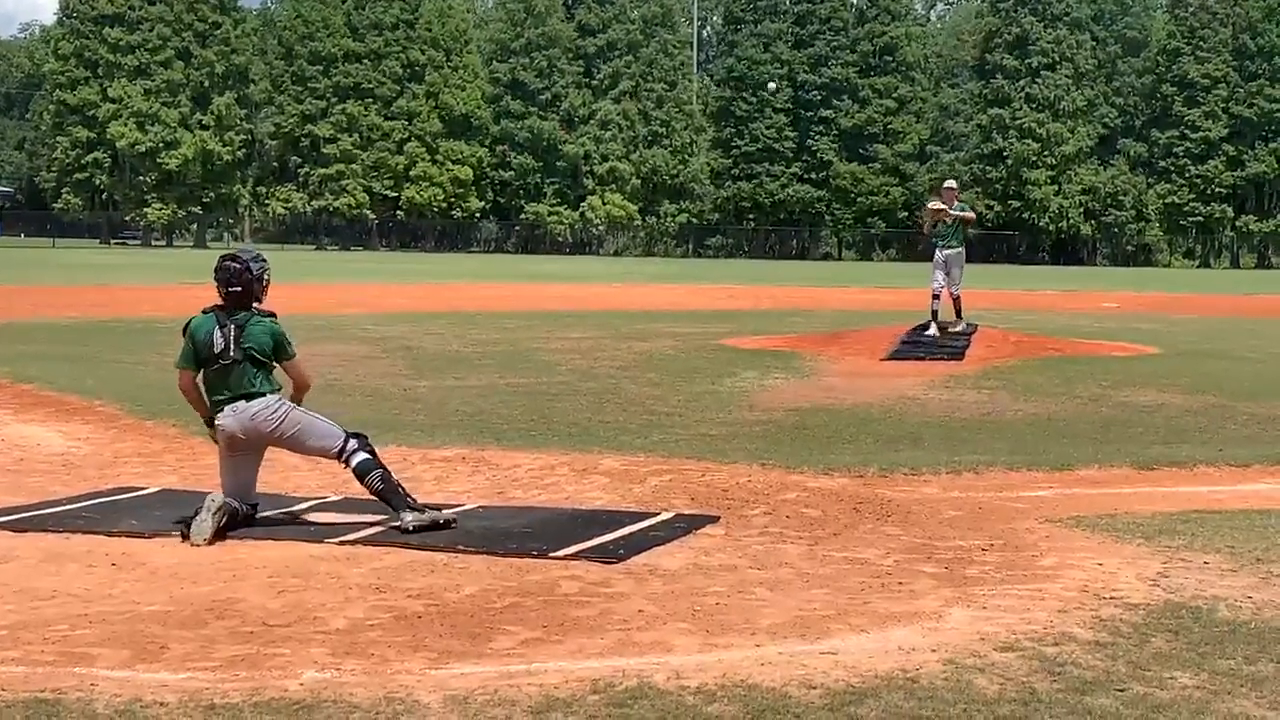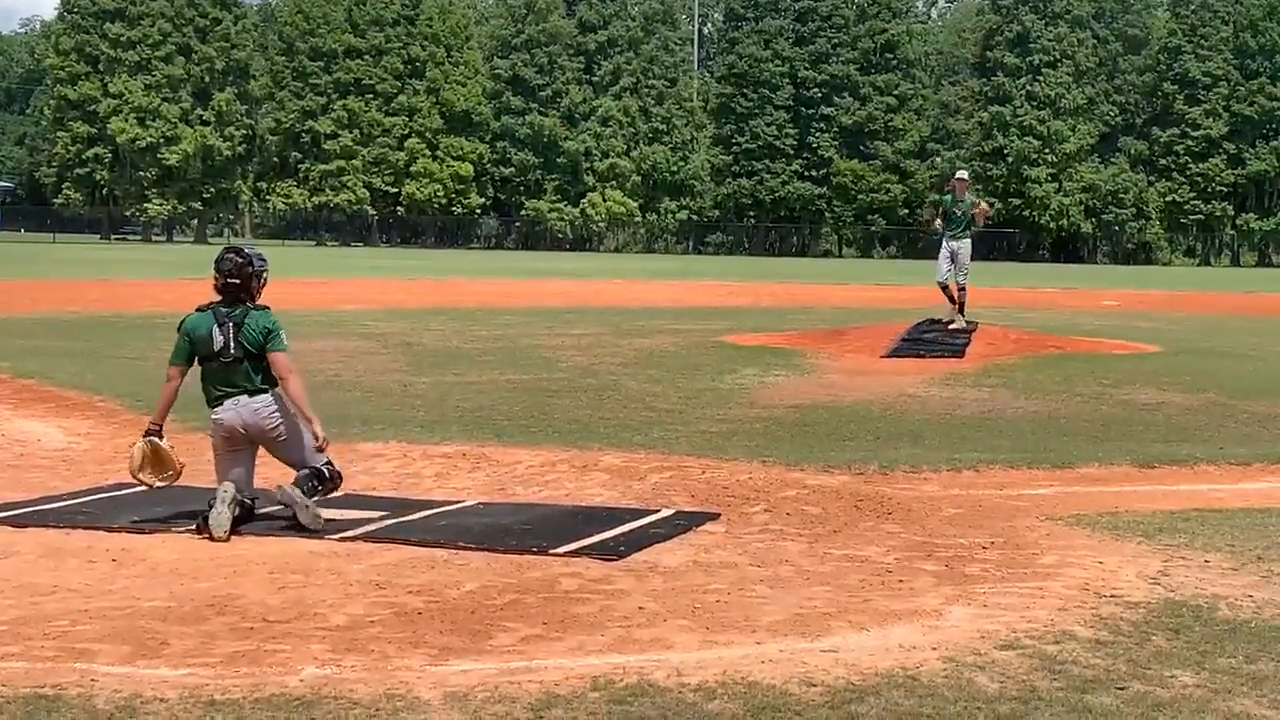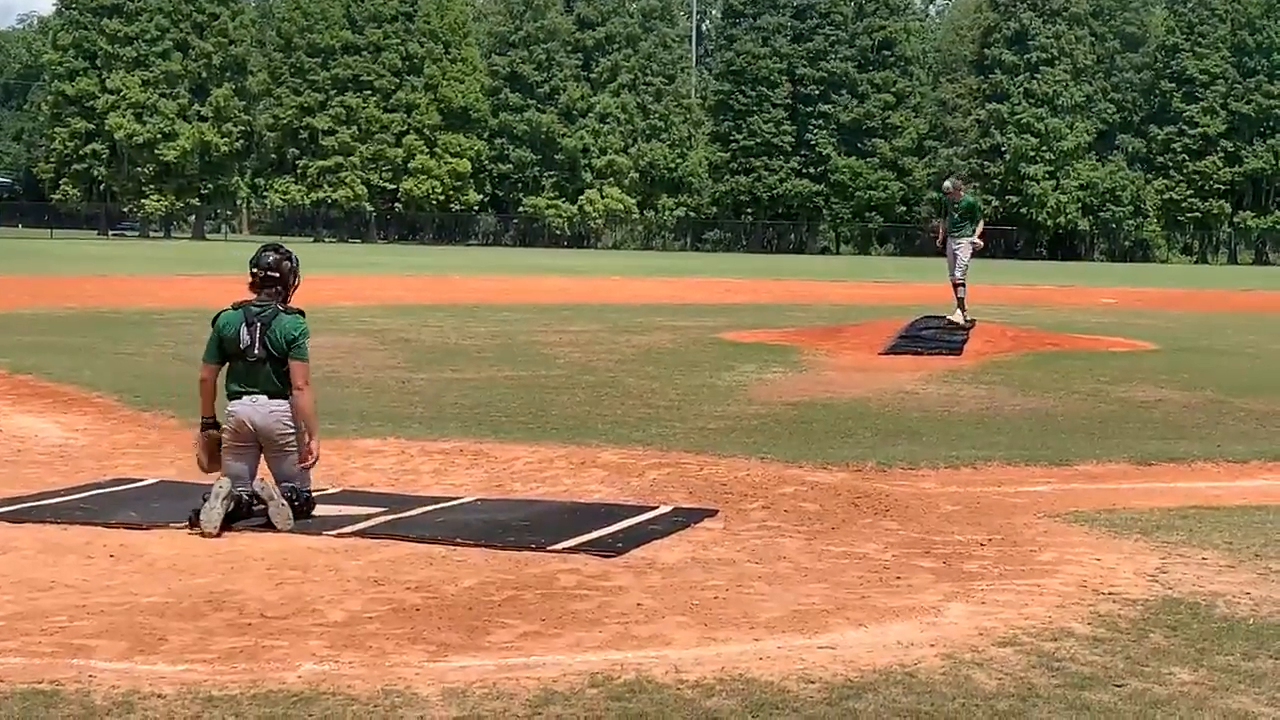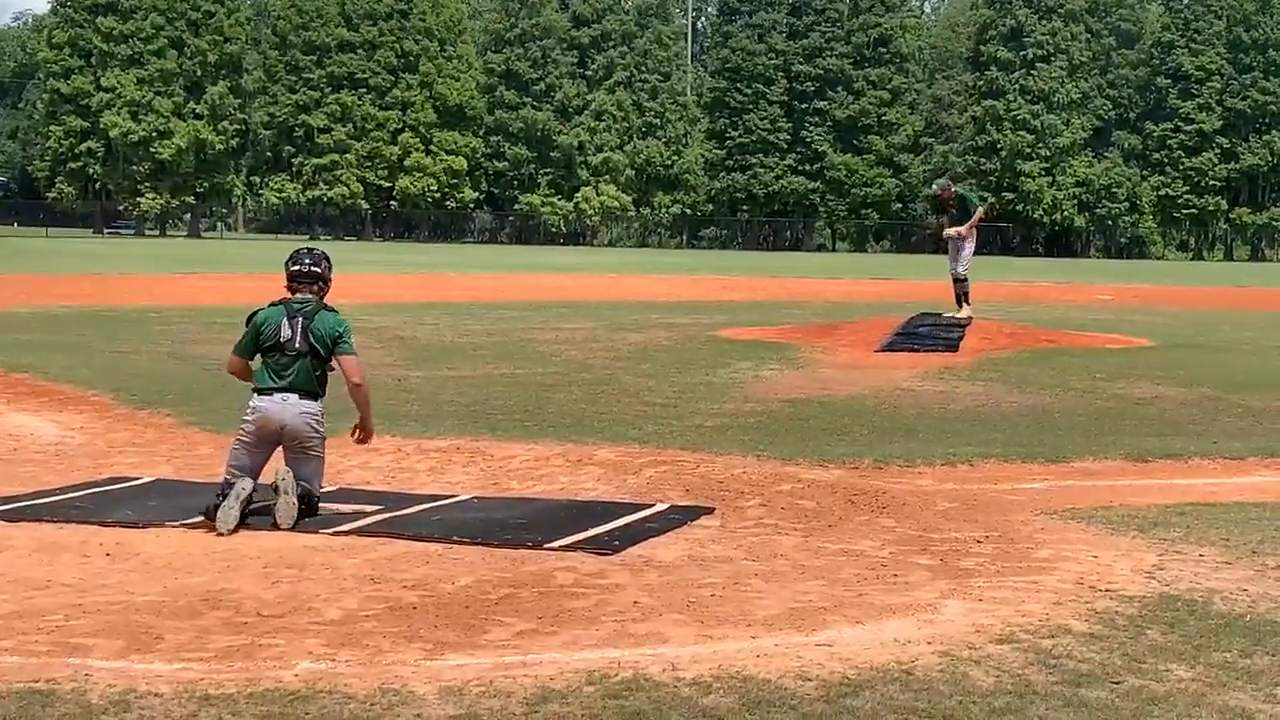
dt=0.4s
person 1, frame 1
left shoulder: (197, 326)
right shoulder: (267, 327)
left elbow: (186, 385)
right elbow: (302, 381)
left wrist: (209, 419)
right wrist: (295, 402)
left hip: (228, 422)
right hip: (269, 410)
left knee: (241, 508)
right knee: (353, 446)
left ankle: (219, 509)
right ankle: (408, 511)
person 1, frame 2
left shoulder: (194, 323)
right shoulder: (264, 320)
left elbow: (174, 379)
right elbow: (286, 376)
left wrist: (155, 426)
right wrist: (313, 421)
left hip: (225, 417)
right hip: (266, 407)
left knee: (242, 502)
right knee: (325, 475)
left ankle: (230, 503)
right ankle: (298, 492)
person 1, frame 3
left shoulder: (227, 319)
right shoulder: (294, 324)
left elbow: (207, 377)
right elbow: (300, 386)
left wrist: (208, 421)
right wrist: (312, 436)
left hip: (238, 411)
right hip: (279, 412)
left knee: (240, 497)
right knee: (300, 499)
left ankle: (224, 498)
right ankle: (279, 494)
person 1, frame 4
left shoulder: (265, 316)
right shoulder: (334, 323)
left elbow: (234, 366)
right elbow: (356, 380)
right wrist: (366, 421)
left hip: (263, 407)
right hip: (306, 412)
left knee: (234, 482)
right knee: (308, 498)
left ankle: (239, 492)
right ankle: (293, 490)
